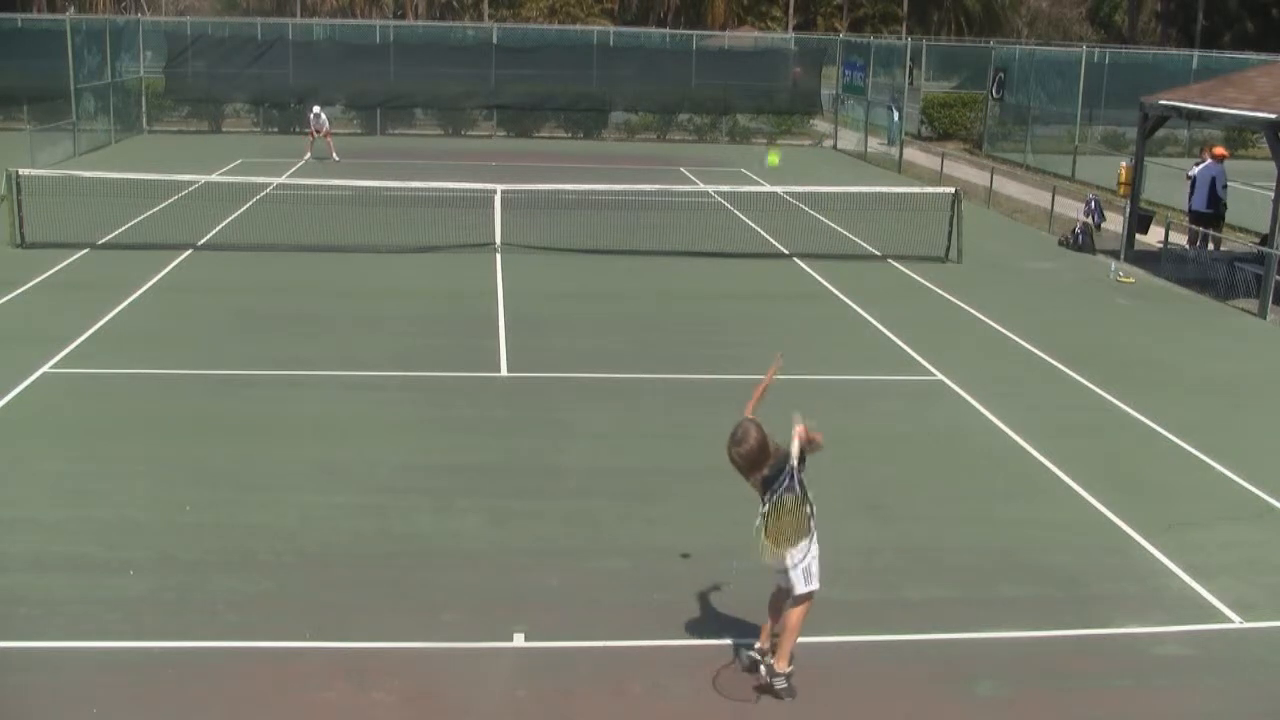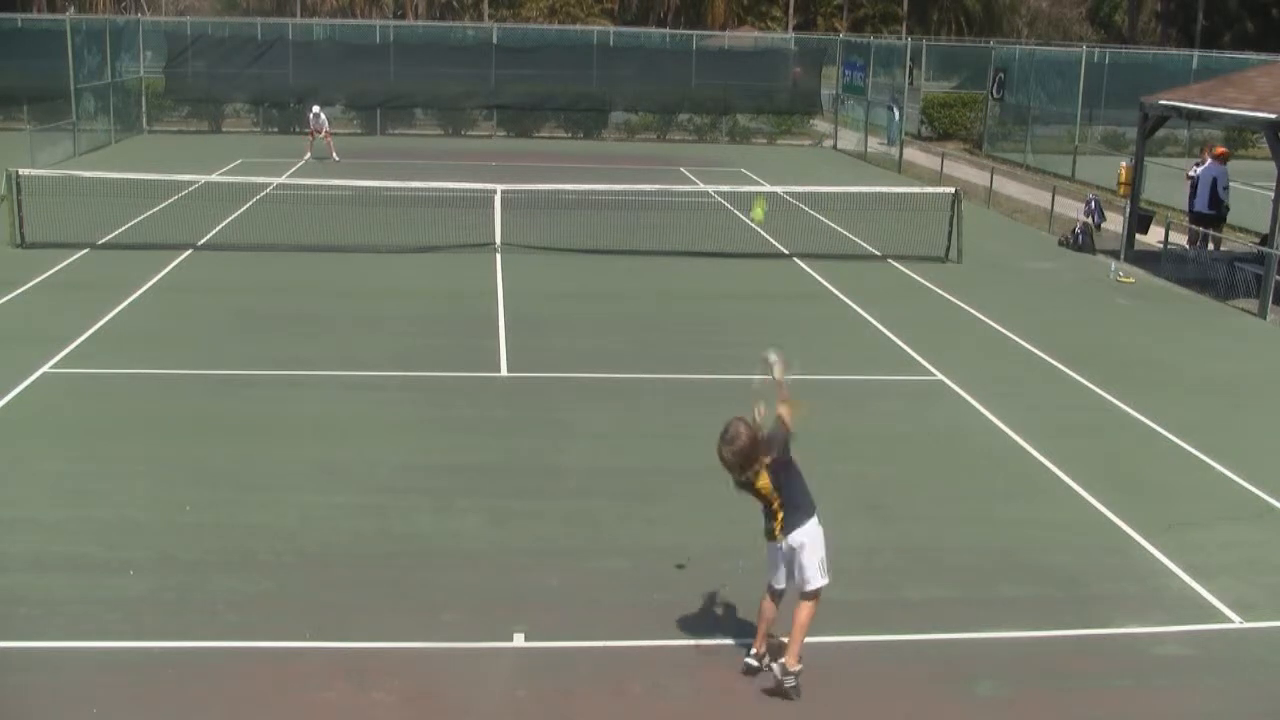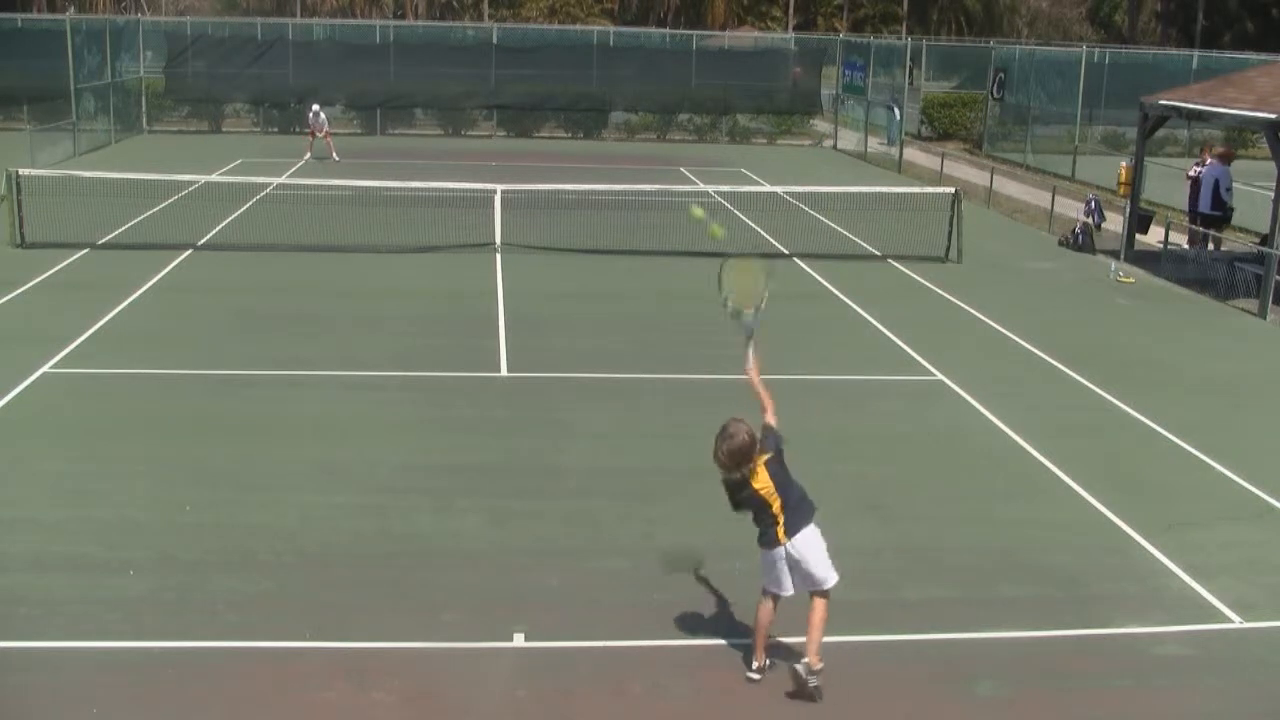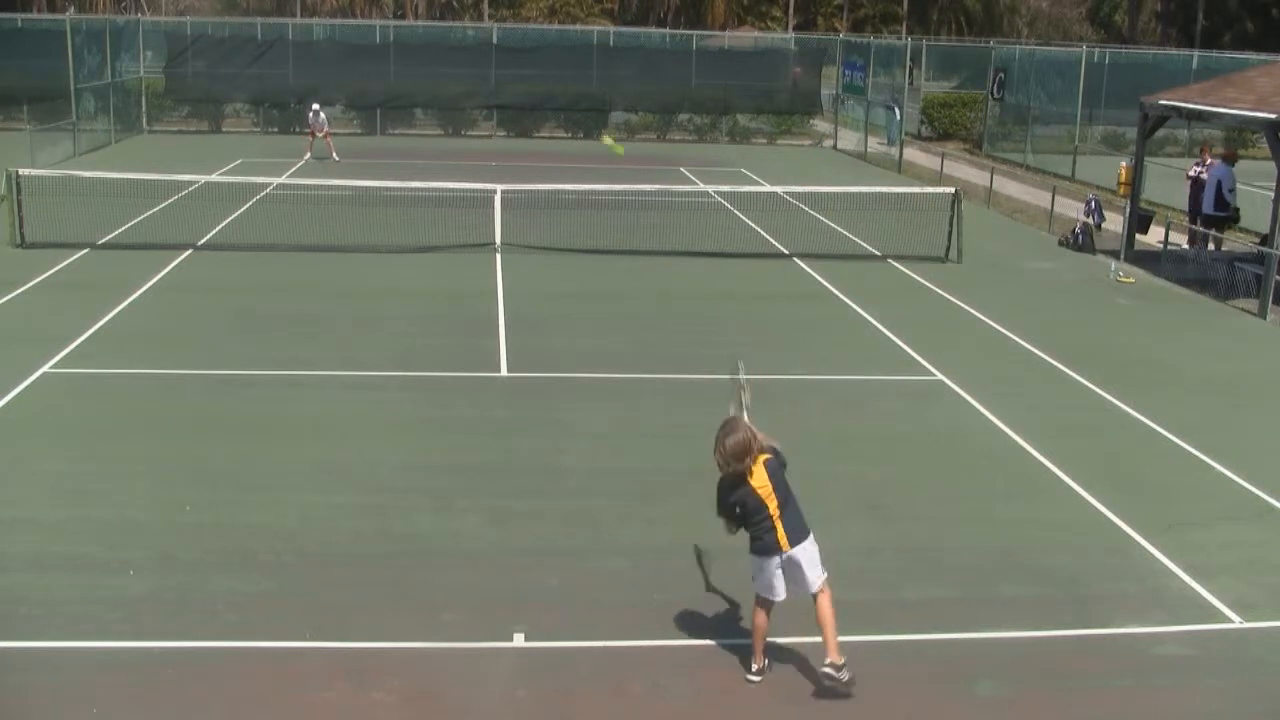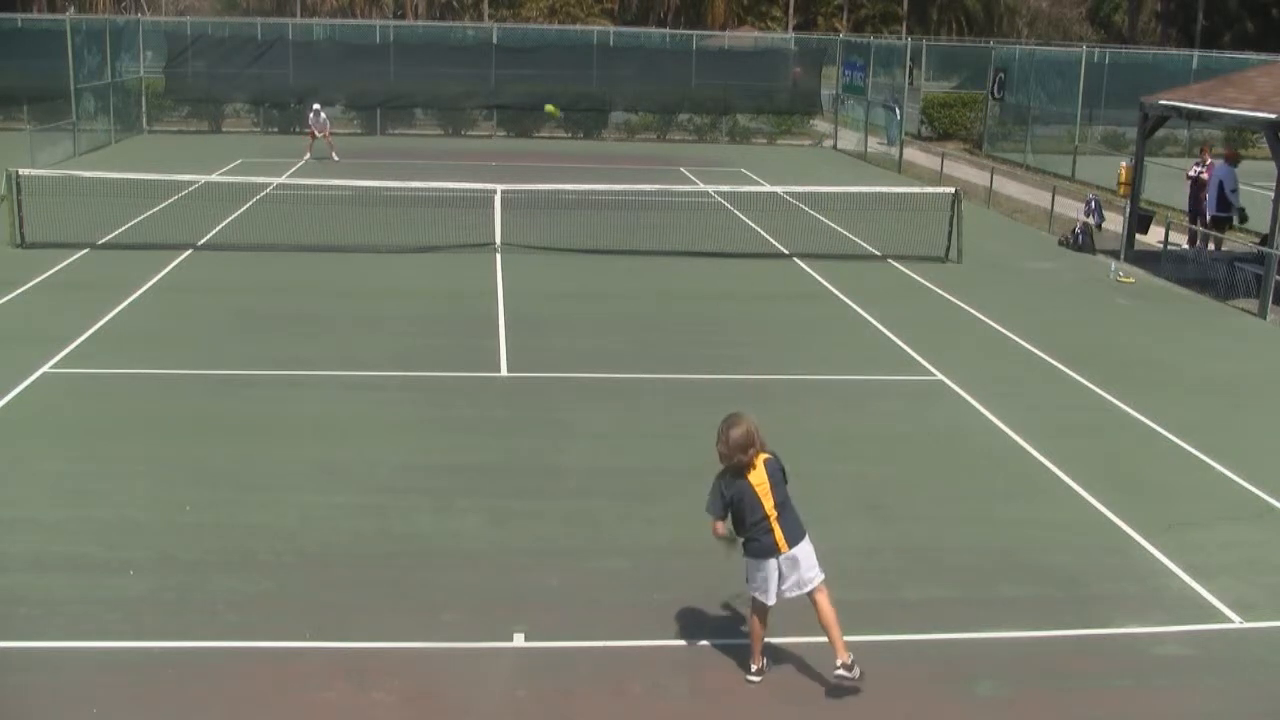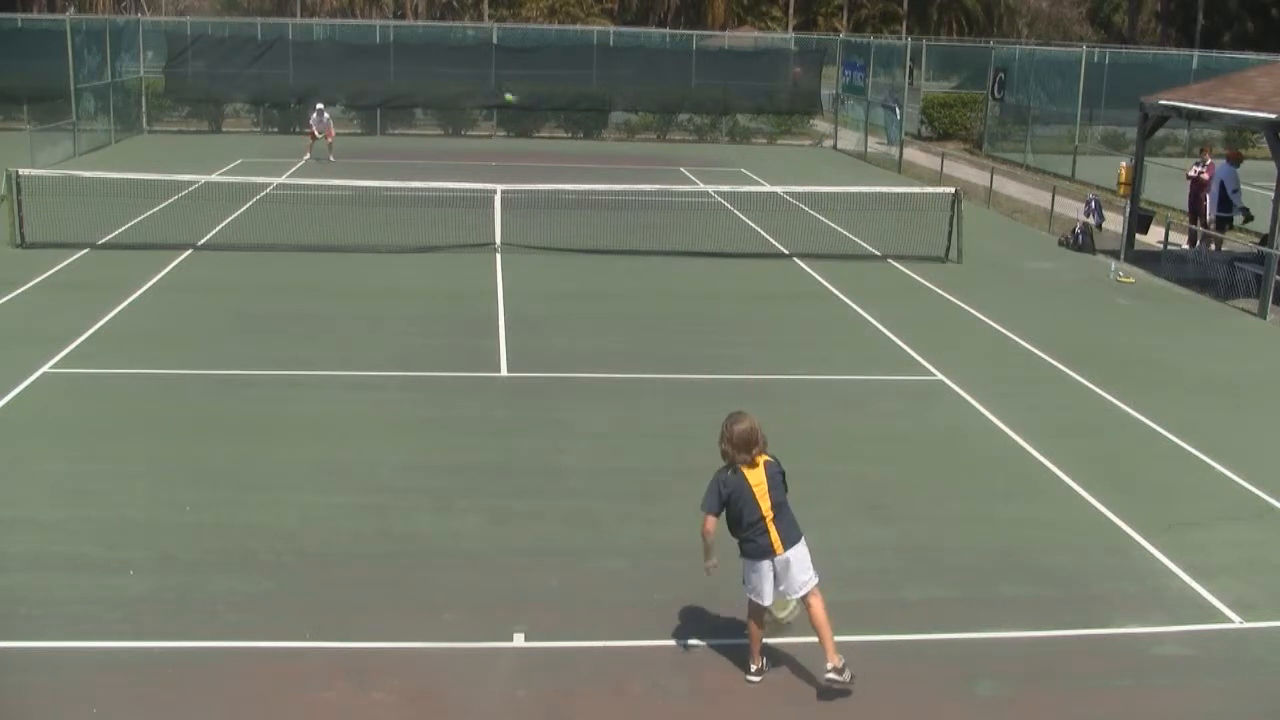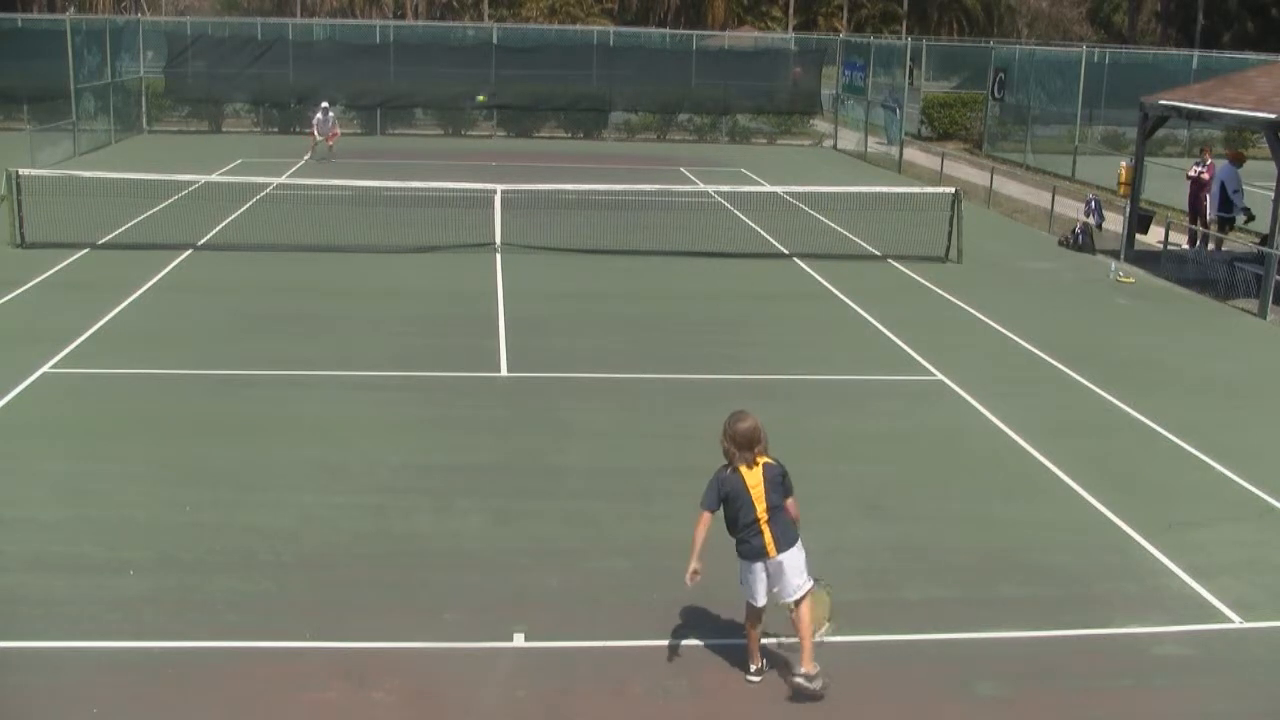
dt=0.1s
person 1, frame 1
left shoulder: (748, 458)
right shoulder: (781, 463)
left elbow: (748, 414)
right elbow: (816, 443)
left wrist: (766, 379)
right wrist: (803, 435)
left knee: (783, 591)
right knee: (801, 599)
left ankle: (763, 648)
right ankle: (779, 668)
person 1, frame 2
left shoulder: (737, 471)
right shoulder: (773, 454)
right elbow: (784, 415)
left wrist: (756, 420)
right wrist: (781, 384)
left hip: (776, 533)
right hip: (802, 529)
left knee: (774, 591)
right knee: (810, 596)
left ankle: (757, 653)
right ankle: (790, 665)
person 1, frame 3
left shoulder: (733, 482)
right shoulder: (769, 456)
right elbow: (770, 412)
right wrist: (755, 379)
left hip: (771, 541)
right hip: (801, 533)
left knee: (770, 595)
right knee: (820, 593)
left ankle: (757, 661)
right ankle: (811, 662)
person 1, frame 4
left shoulder: (727, 485)
right shoulder: (772, 459)
left elbow: (731, 526)
right wrist: (754, 433)
left hip: (763, 550)
right hip: (798, 540)
left knee: (763, 601)
right knee: (822, 593)
left ankle: (756, 664)
right ankle: (834, 661)
person 1, frame 5
left shoulder: (724, 481)
right shoulder: (772, 462)
left elbow: (718, 529)
left wrist: (735, 535)
left hip: (759, 552)
right hip: (794, 542)
left knee: (759, 605)
right knee: (818, 593)
left ankle: (756, 664)
right ankle: (843, 659)
person 1, frame 6
left shoulder: (723, 479)
right shoulder: (774, 465)
left elbow: (709, 525)
left wrist: (708, 555)
left hip: (755, 553)
right hip: (790, 544)
left knee: (757, 607)
right knee: (811, 597)
left ankle: (755, 665)
right ankle: (834, 662)
person 1, frame 7
left shoulder: (722, 478)
right shoulder: (775, 468)
left elbow: (704, 520)
right elbow: (791, 508)
left wrist: (695, 559)
right wrist: (794, 533)
left hip: (749, 552)
right hip: (785, 546)
left knee: (755, 607)
right knee: (802, 599)
left ankle: (755, 664)
right ankle: (807, 668)
